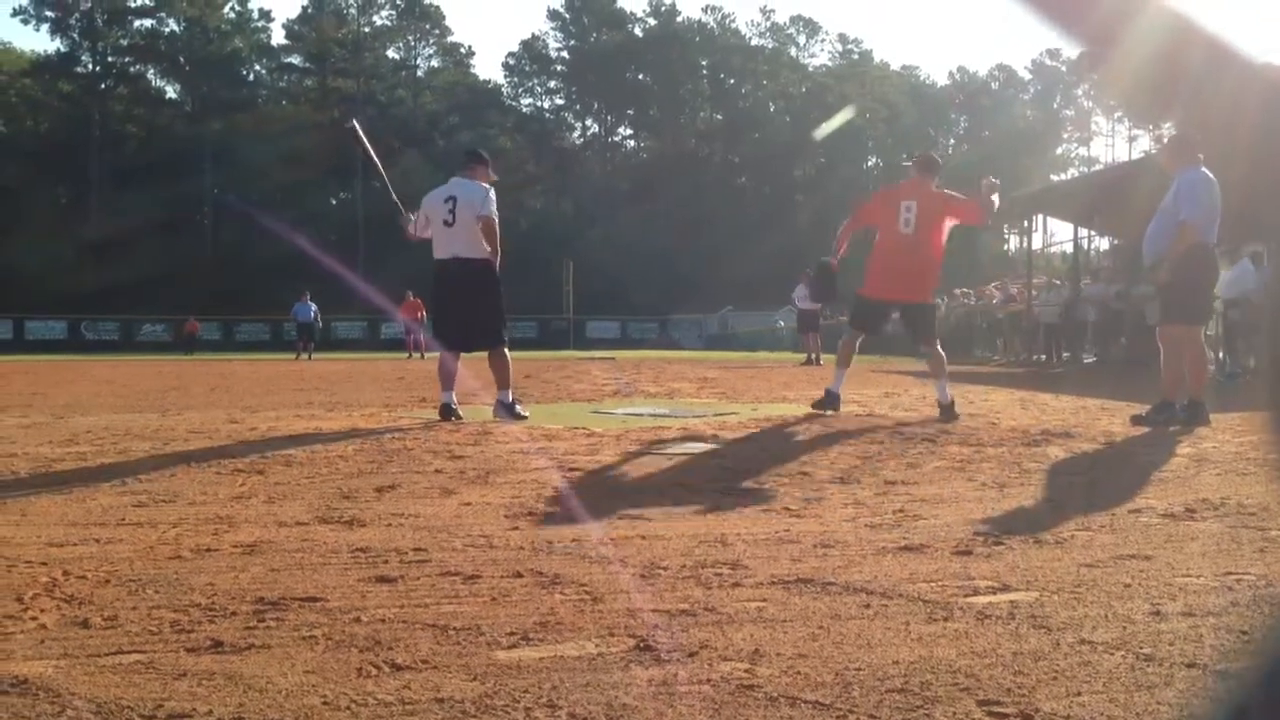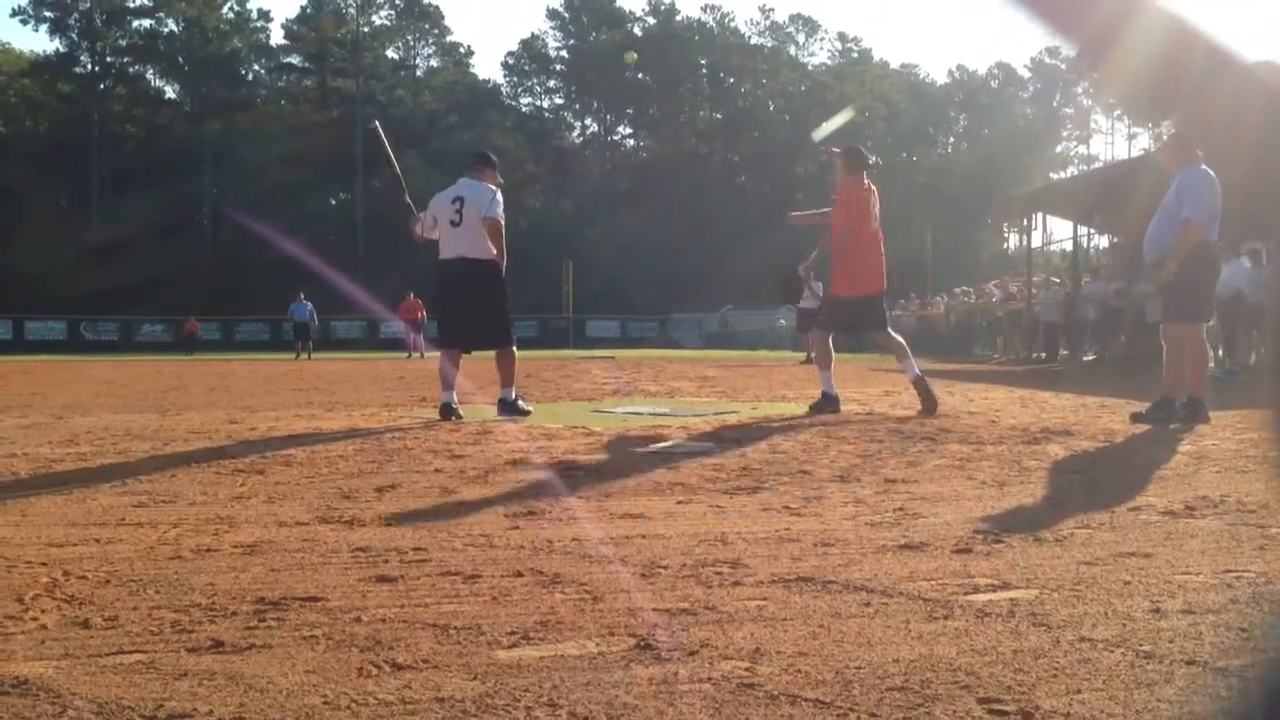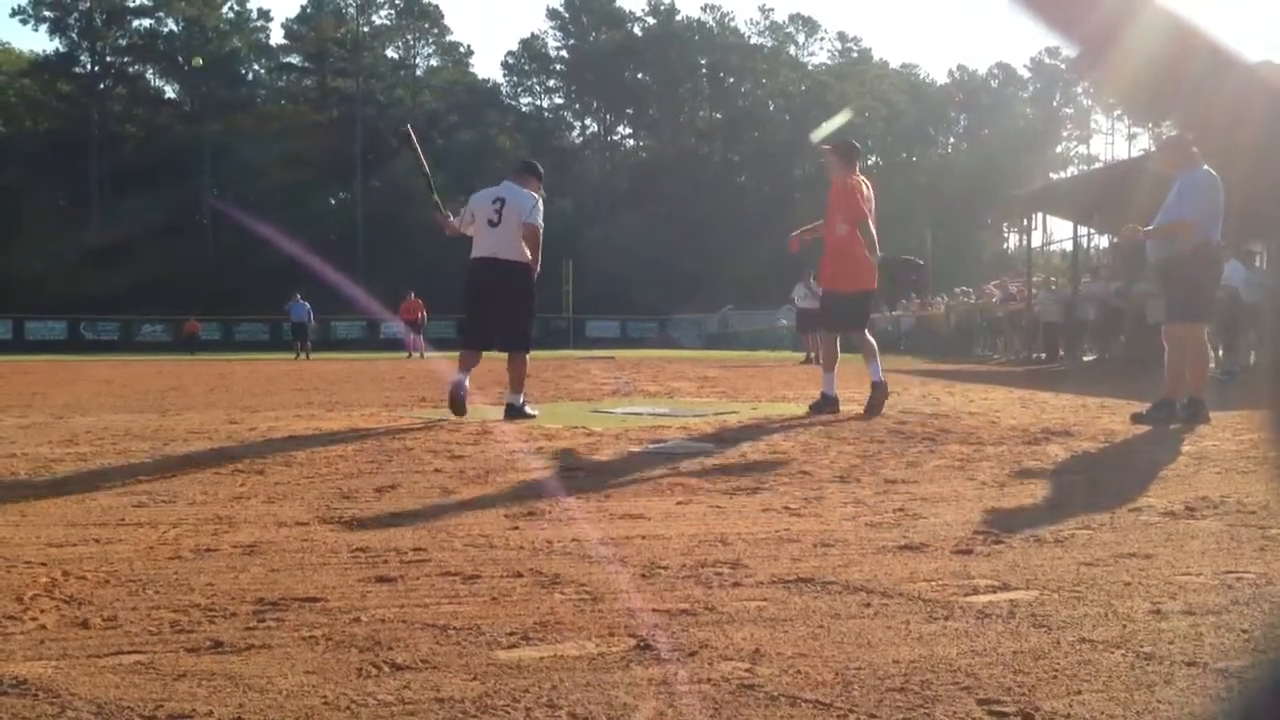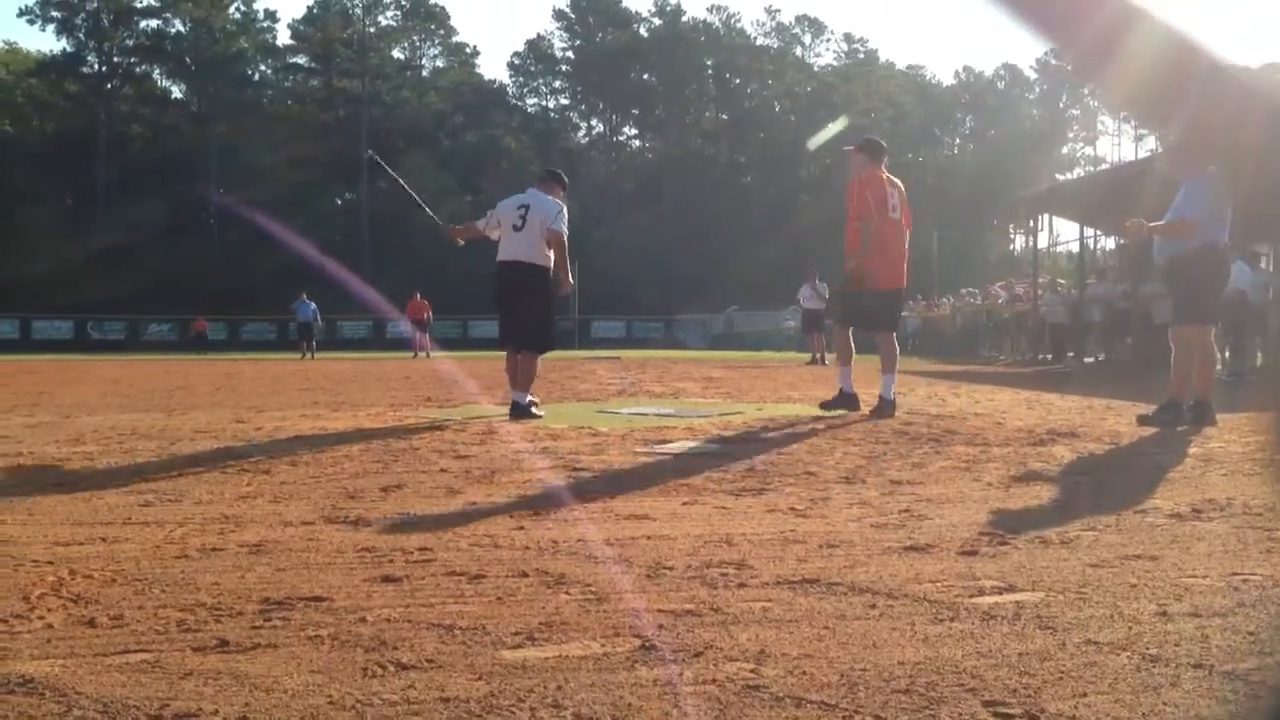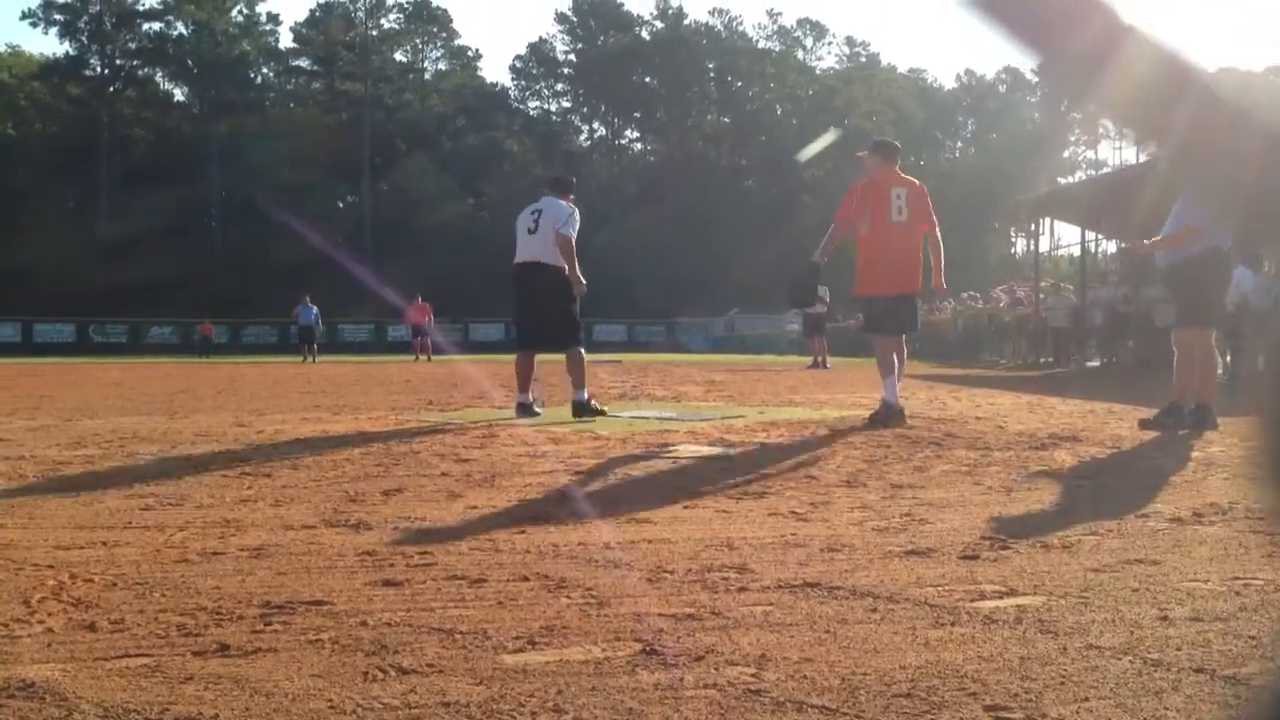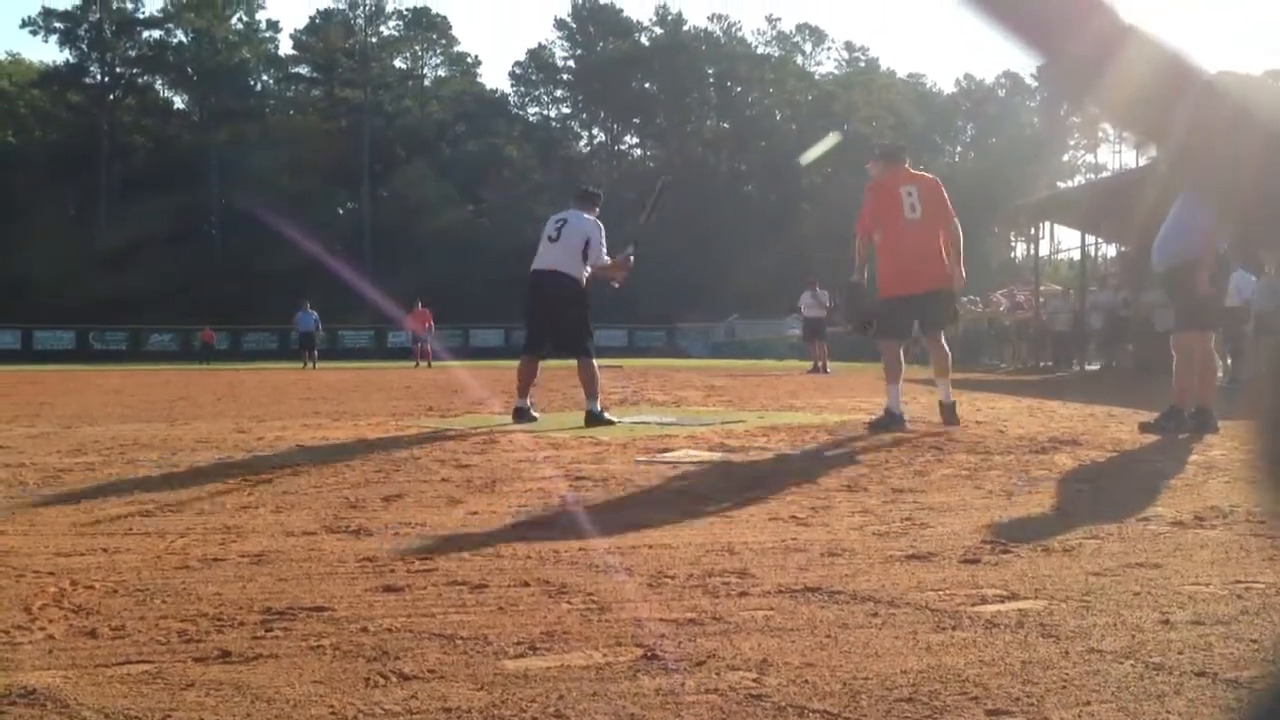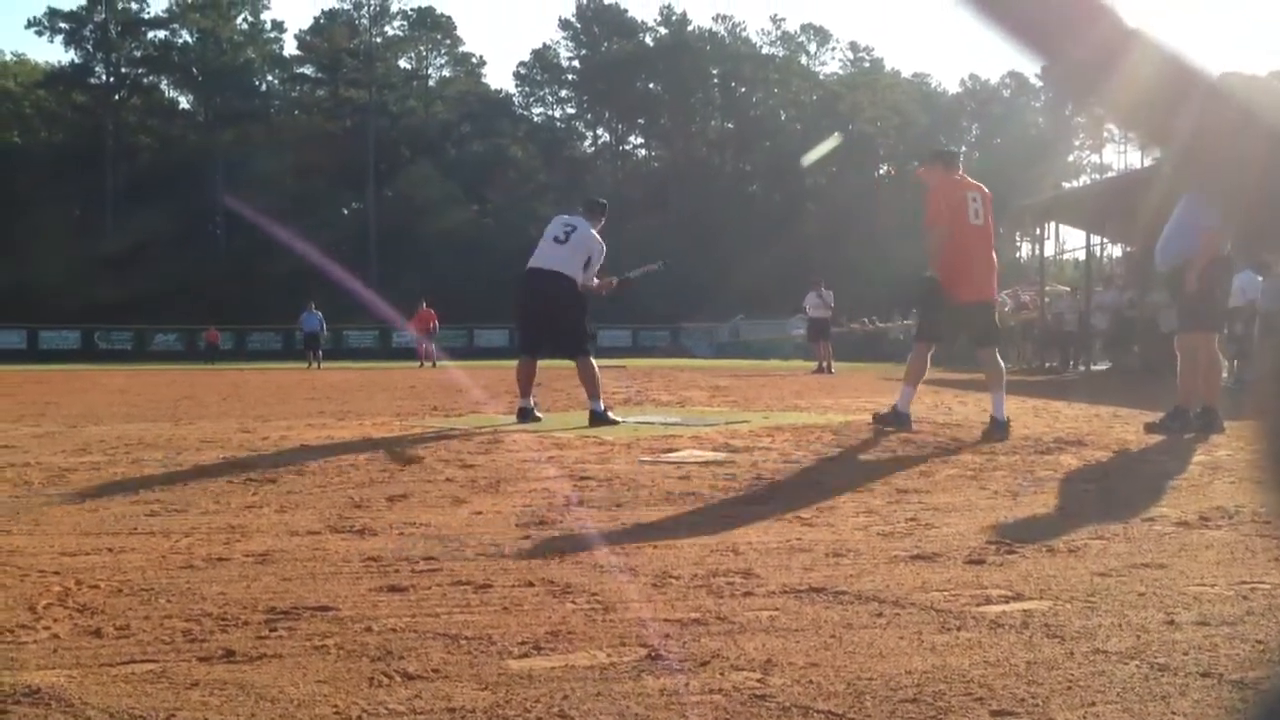
dt=0.4s
person 1, frame 1
left shoulder: (889, 194)
right shoulder: (945, 201)
left elbow: (854, 222)
right elbow: (985, 211)
left wrist: (834, 255)
right wrist: (991, 191)
left hip: (879, 283)
right hip: (919, 288)
left knee: (853, 333)
right knee: (929, 344)
left ankle: (833, 395)
right ankle: (946, 403)
person 1, frame 2
left shoulder: (849, 192)
right shoulder: (868, 189)
left elbow: (836, 234)
left wrist: (810, 262)
right wrist: (807, 216)
left hip: (848, 279)
right hip: (873, 278)
left knee: (822, 333)
right knee: (883, 333)
left ankle: (829, 396)
right ankle: (918, 380)
person 1, frame 3
left shoulder: (845, 186)
right shoulder: (861, 184)
left elbow: (863, 223)
left wrist: (874, 255)
right wrist: (803, 233)
left hip: (842, 275)
right hip: (863, 275)
left knee: (829, 333)
right knee: (859, 330)
left ankle: (828, 397)
right ankle: (877, 381)
person 1, frame 4
left shoulder: (863, 182)
right shoulder: (896, 186)
left elbow: (865, 224)
left wrist: (853, 262)
left hip: (864, 274)
right hip: (893, 274)
left knee: (842, 327)
right knee: (886, 334)
left ankle: (846, 392)
right ankle: (887, 399)
person 1, frame 5
left shoulder: (866, 186)
right shoulder: (916, 188)
left elbow: (842, 226)
right elbow: (933, 234)
left wrist: (821, 255)
right wrist: (938, 274)
left hip: (876, 278)
right hip: (908, 278)
left knee: (881, 339)
right knee: (898, 339)
left ankle: (893, 405)
right ankle: (890, 400)
person 1, frame 6
left shoulder: (876, 188)
right shoulder: (931, 183)
left elbow: (864, 236)
right elbow: (952, 226)
left wrist: (859, 275)
right wrist: (957, 265)
left hip: (894, 281)
right hip: (935, 277)
left knee: (890, 344)
right knee: (935, 338)
left ankle: (893, 412)
right ankle: (946, 401)
person 1, frame 7
left shoulder: (939, 186)
right shoulder: (981, 191)
left elbow: (941, 230)
left wrist: (933, 273)
left hip: (950, 283)
right hip: (983, 284)
left knee: (923, 345)
right knee: (987, 350)
left ankle: (901, 412)
right ankle: (999, 418)
person 2, frame 1
left shoulder: (1194, 179)
right shoulder: (1186, 180)
left elbow: (1190, 227)
left wrist: (1167, 264)
right wrist: (1165, 266)
left hip: (1186, 266)
right hip: (1179, 268)
left knee: (1186, 335)
right knee: (1170, 336)
left ankle: (1194, 406)
right ankle: (1169, 405)
person 2, frame 2
left shoulder: (1195, 177)
right shoulder: (1185, 179)
left elbow: (1194, 225)
left wrist: (1173, 262)
right wrist: (1167, 265)
left hip: (1189, 265)
right hip: (1178, 267)
left knee: (1188, 332)
right knee: (1172, 334)
left ankle: (1194, 404)
right ankle: (1168, 402)
person 2, frame 3
left shoulder: (1199, 178)
right shoulder: (1187, 181)
left elbow: (1185, 226)
left wrist: (1143, 234)
right wrist: (1145, 233)
left hip: (1194, 264)
right hip: (1180, 265)
left knee: (1190, 333)
right knee: (1173, 335)
left ankle: (1195, 404)
right ankle: (1170, 403)
person 2, frame 4
left shoulder: (1206, 180)
right shoulder: (1195, 183)
left elbow: (1188, 226)
left wrist: (1148, 229)
right wrist: (1150, 230)
left hip: (1201, 265)
right hip: (1188, 267)
left knee: (1196, 334)
right knee: (1181, 337)
left ankle: (1201, 406)
right ankle: (1183, 404)
person 2, frame 5
right shoulder: (1192, 191)
left elbow: (1194, 232)
left wrist: (1154, 245)
right wrist: (1157, 245)
left hip: (1202, 267)
right hip: (1190, 269)
left knee: (1196, 339)
right knee: (1186, 341)
left ankle: (1199, 410)
right ankle: (1191, 409)
person 2, frame 6
right shoulder: (1189, 195)
left elbow: (1213, 232)
left wrist: (1204, 272)
left hip: (1197, 273)
right hip: (1187, 273)
left knee: (1190, 343)
right knee: (1193, 344)
left ankle: (1187, 413)
right ankle: (1198, 413)
person 2, frame 7
right shoulder: (1193, 196)
left elbow: (1214, 232)
left wrist: (1193, 270)
left hip: (1199, 276)
right hip: (1188, 277)
left knee: (1192, 347)
right knee: (1201, 347)
left ankle: (1190, 420)
right ankle: (1208, 416)
person 3, frame 1
left shoulder: (432, 197)
right shoulder: (481, 191)
left elbow: (415, 234)
right elbow: (488, 222)
left wrist: (409, 222)
right wrist: (495, 253)
left hip: (444, 271)
right hip: (478, 270)
left knee: (449, 343)
right knee: (496, 340)
left ankle: (448, 402)
right ankle: (505, 401)
person 3, frame 2
left shoulder: (440, 198)
right shoulder: (488, 193)
left elbow: (421, 234)
right elbow: (493, 224)
left wrist: (418, 221)
right wrist: (502, 257)
left hip: (449, 272)
right hip: (483, 271)
left knee: (451, 342)
right knee: (503, 339)
left ankle: (448, 401)
right ankle: (508, 398)
person 3, frame 3
left shoulder: (480, 197)
right shoulder: (530, 199)
left elbow: (457, 228)
right elbow: (532, 231)
left wrist: (446, 222)
right wrist: (535, 262)
left hip: (480, 270)
right hip: (514, 272)
left knee: (474, 337)
right knee: (518, 343)
left ankle: (461, 381)
right ankle: (515, 403)
person 3, frame 4
left shoulder: (507, 204)
right shoulder: (555, 206)
left elbow: (481, 229)
right elbow: (556, 238)
left wrist: (457, 232)
right wrist: (565, 273)
left hip: (505, 273)
right hip: (535, 276)
left knee: (513, 341)
right knee: (533, 344)
left ankle: (518, 397)
right ankle: (521, 401)
person 3, frame 5
left shoulder: (526, 213)
right shoulder: (568, 210)
right elbow: (563, 239)
right wrist: (575, 275)
left hip: (522, 273)
right hip: (551, 276)
left knee: (526, 343)
right knee: (571, 341)
left ankle: (524, 401)
right ankle: (581, 399)
person 3, frame 6
left shoulder: (555, 220)
right shoulder: (593, 225)
right elbow: (598, 265)
left wrist: (613, 269)
right wrist: (618, 266)
left hip: (538, 281)
right hip: (567, 286)
left knee: (532, 348)
right knee: (583, 351)
left ankle: (521, 406)
right ankle: (594, 410)
person 3, frame 7
left shoulder: (558, 221)
right shoulder: (596, 243)
right elbow: (587, 283)
left wrist: (598, 284)
right wrist: (602, 285)
left hip: (533, 280)
right hip: (564, 287)
left knee: (529, 350)
right knee: (581, 351)
left ankle: (525, 407)
right ankle: (597, 410)
